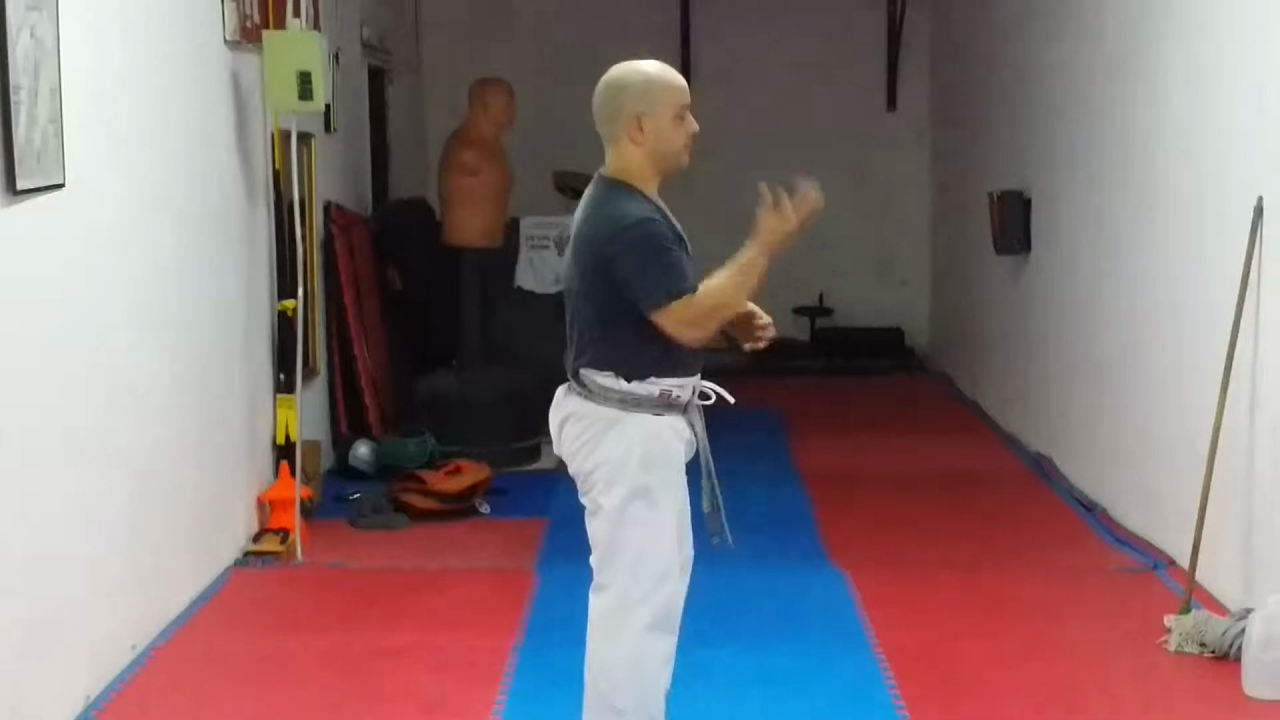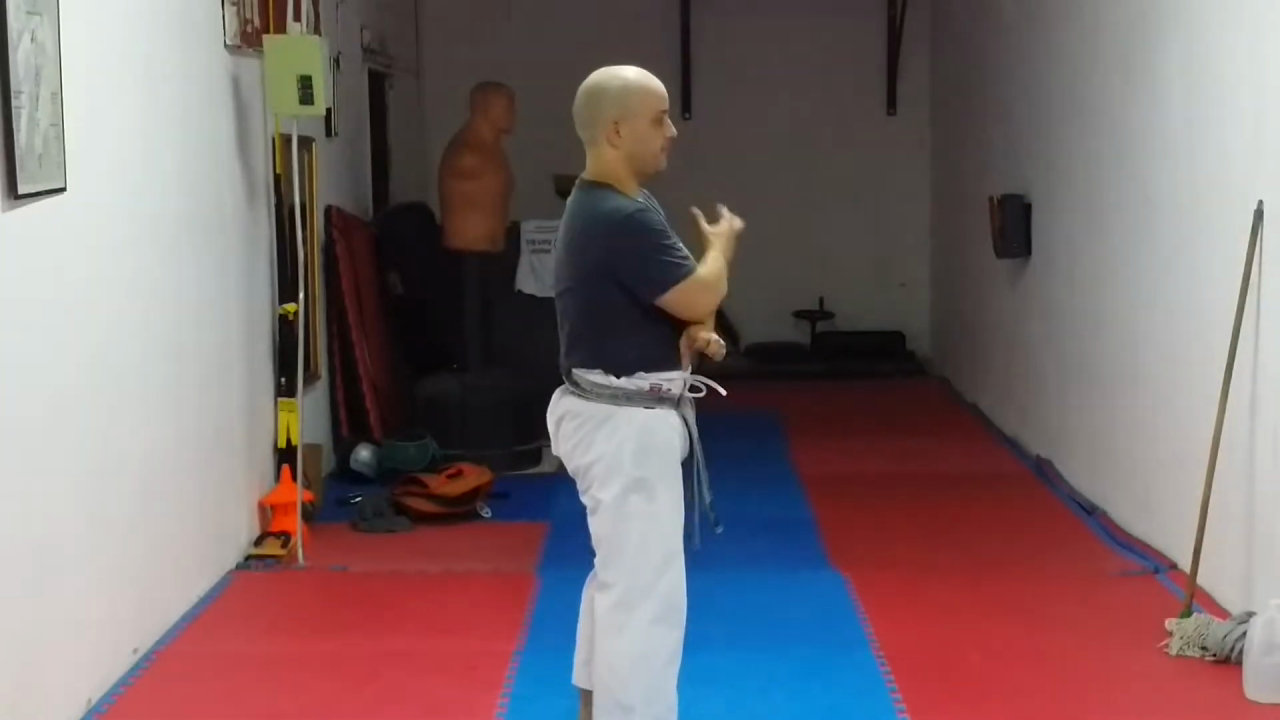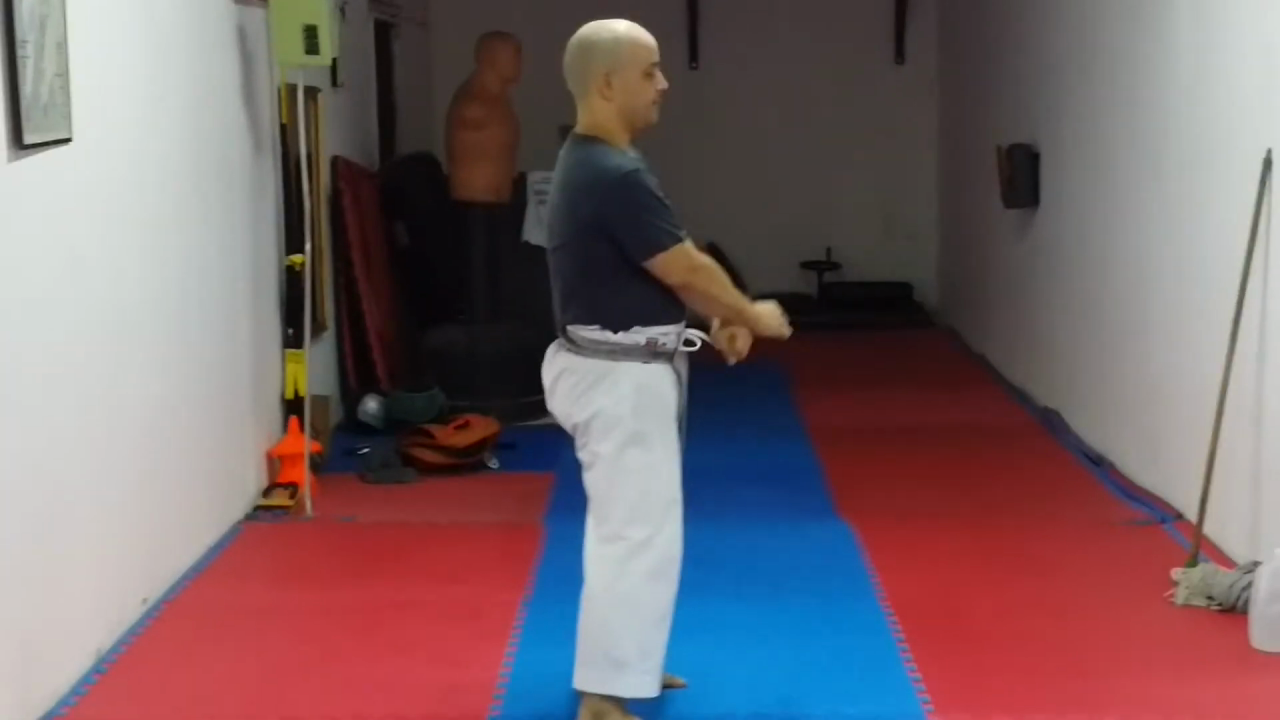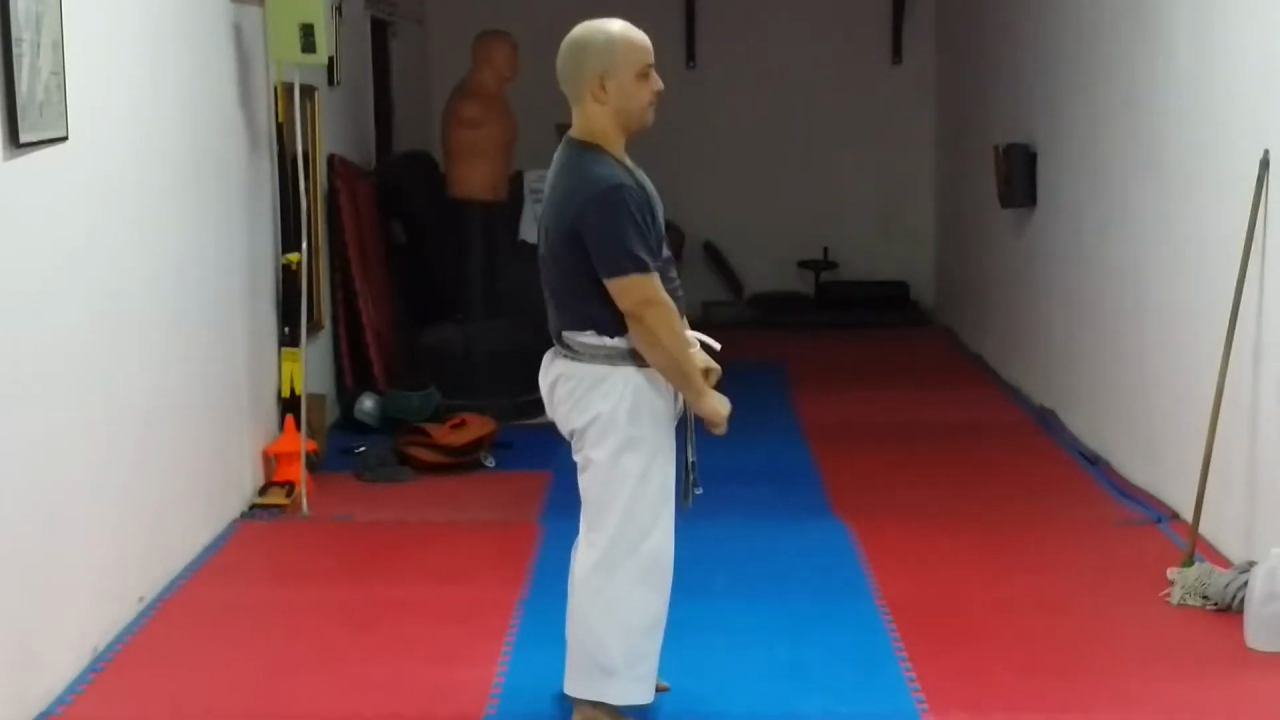
dt=0.5s
person 1, frame 1
left shoulder: (622, 205)
right shoulder: (629, 222)
left elbow: (672, 305)
right elbow: (688, 320)
left wrist: (735, 316)
right wrist: (765, 245)
left hip: (628, 419)
right hip: (629, 428)
left knee: (651, 571)
right knee: (638, 585)
person 1, frame 2
left shoulder: (610, 207)
right shoulder: (618, 219)
left elbow: (673, 297)
right elbow: (698, 294)
left wrist: (696, 330)
right wrist: (721, 247)
left hip: (619, 416)
right hip: (626, 423)
left knee: (622, 568)
right knee: (646, 582)
person 1, frame 3
left shoulder: (592, 163)
right shoulder: (612, 176)
left elbow: (664, 265)
right elbow: (685, 269)
left wrist: (720, 315)
right wrist: (751, 313)
left hip: (614, 370)
right hip: (620, 378)
left knee: (623, 524)
right knee: (639, 536)
left ankle: (614, 662)
person 1, frame 4
left shoulder: (591, 167)
right shoulder: (604, 186)
right elbow: (642, 306)
left wrist: (685, 354)
right wrist: (698, 393)
left hip: (612, 375)
right hip: (615, 383)
left knee: (619, 532)
right knee: (627, 541)
person 2, frame 1
left shoulder: (491, 145)
right shoulder: (466, 148)
left hip: (486, 253)
right hip: (468, 256)
left knee: (484, 327)
right knee: (471, 328)
person 2, frame 2
left shoulder: (492, 150)
right shoulder: (466, 153)
left hip: (487, 257)
right hip: (468, 259)
left knee: (483, 331)
right knee: (471, 332)
person 2, frame 3
left shoulder: (501, 95)
right shoulder: (473, 102)
left hip: (494, 205)
right hip: (475, 209)
right knee: (480, 285)
left ankle: (489, 324)
person 2, frame 4
left shoulder: (496, 98)
right shoulder: (470, 102)
left hip: (492, 207)
right hip: (471, 210)
left knee: (489, 282)
right knee: (475, 282)
left ankle: (484, 325)
